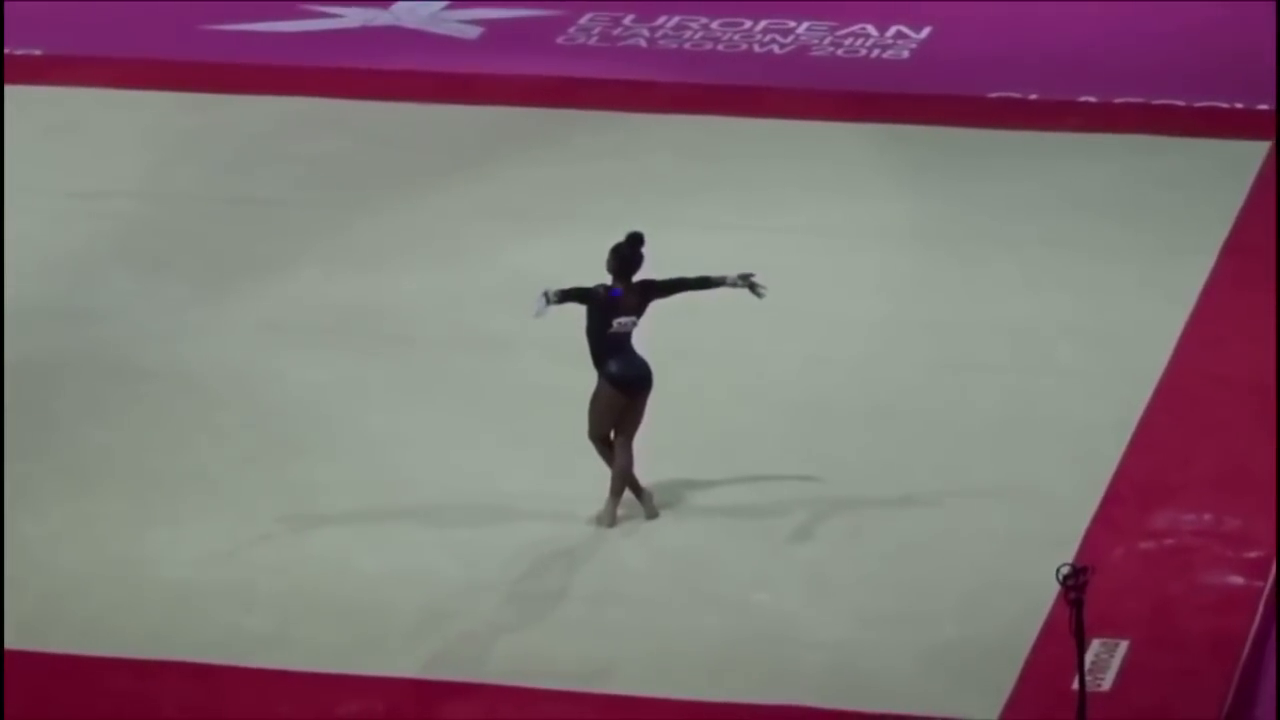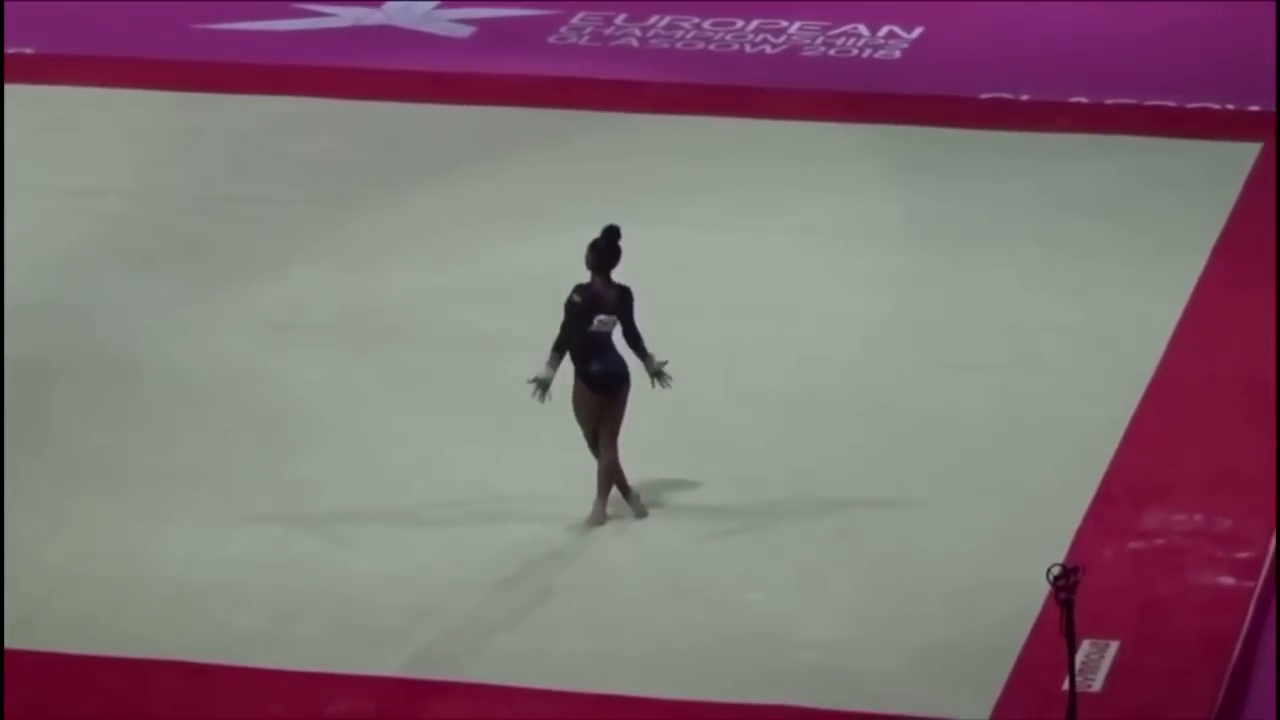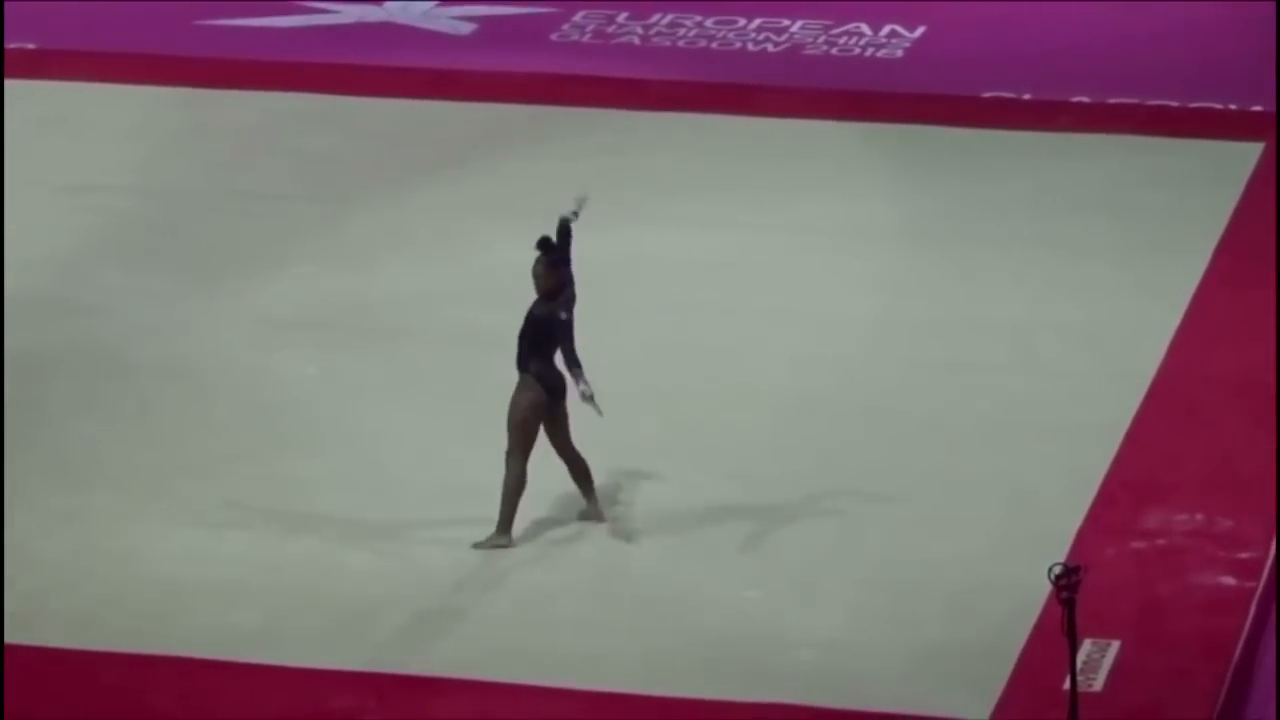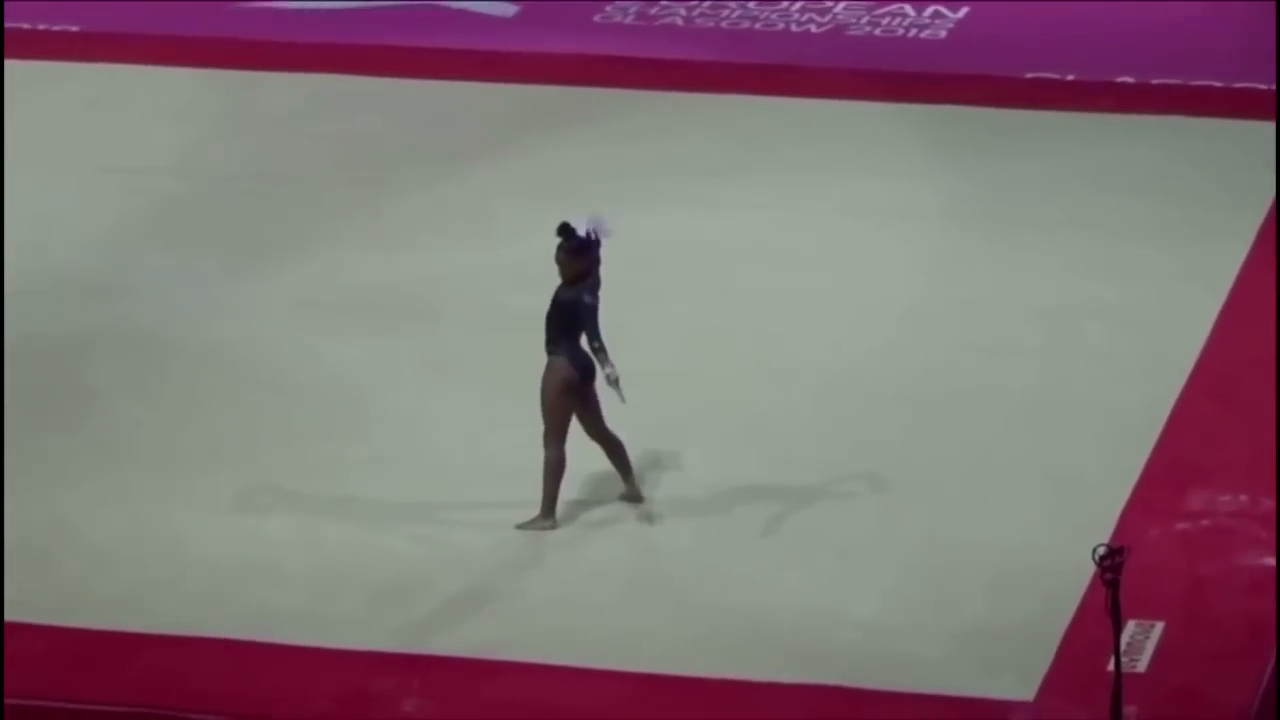
dt=0.5s
person 1, frame 1
left shoulder: (603, 295)
right shoulder: (644, 291)
left elbow: (575, 294)
right elbow: (689, 283)
left wrist: (551, 298)
right wrist: (731, 280)
left hip: (615, 376)
right hip: (640, 373)
left knee: (599, 437)
right knee: (623, 442)
left ankle: (639, 493)
right ankle: (612, 506)
person 1, frame 2
left shoulder: (582, 295)
right shoulder: (623, 294)
left elbow: (567, 334)
right elbow: (632, 333)
left wrist: (549, 371)
right wrist: (650, 363)
left hip: (592, 374)
right hip: (618, 371)
left knee: (596, 441)
right knee: (608, 441)
left ankle: (627, 495)
right ankle: (603, 505)
person 1, frame 3
left shoulder: (558, 309)
right shoulder: (563, 291)
left elbow: (568, 347)
right elbow: (563, 240)
left wrist: (581, 382)
right wrist: (570, 217)
left hip: (536, 383)
right hip: (548, 380)
left knee: (516, 456)
right knee: (564, 446)
left ankle: (503, 532)
right ankle: (593, 506)
person 1, frame 4
left shoulder: (583, 293)
right shoulder: (587, 278)
left elbow: (592, 333)
right elbow: (594, 236)
left wrist: (607, 366)
right wrist: (594, 233)
left hip: (564, 365)
right hip: (576, 364)
left knee: (553, 441)
right knee: (600, 431)
left ankle: (547, 515)
right ankle: (632, 487)
